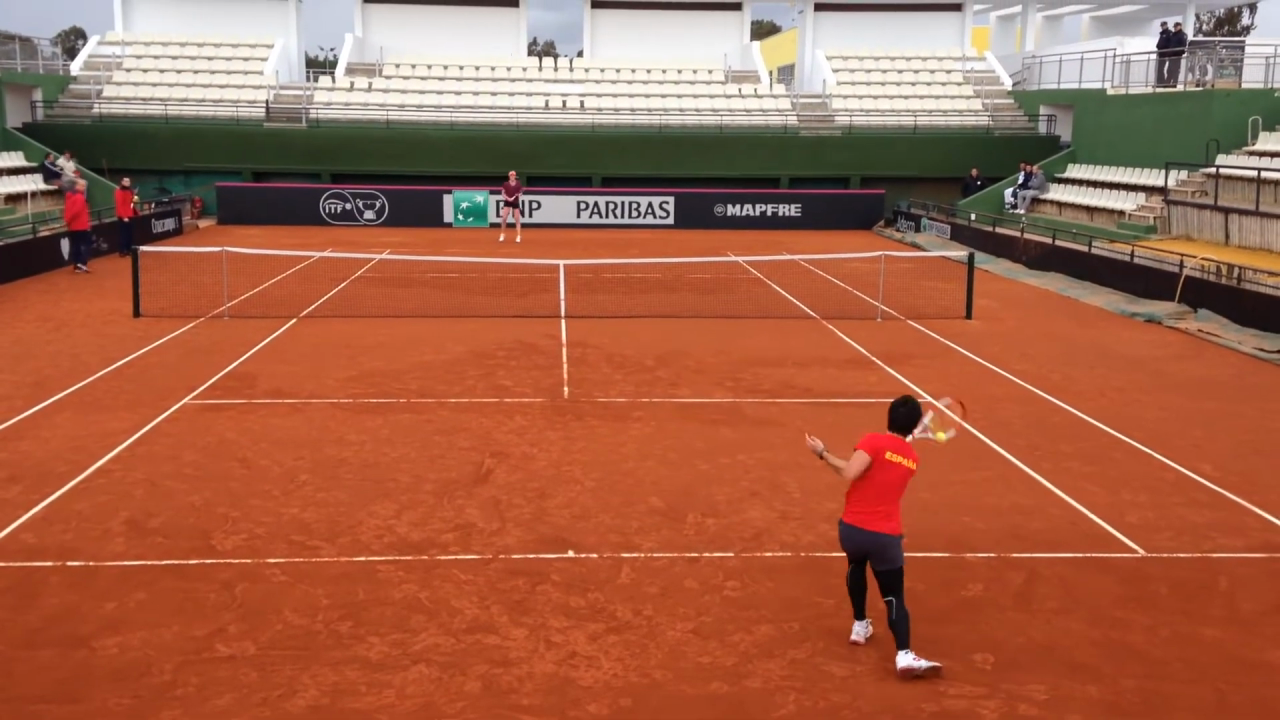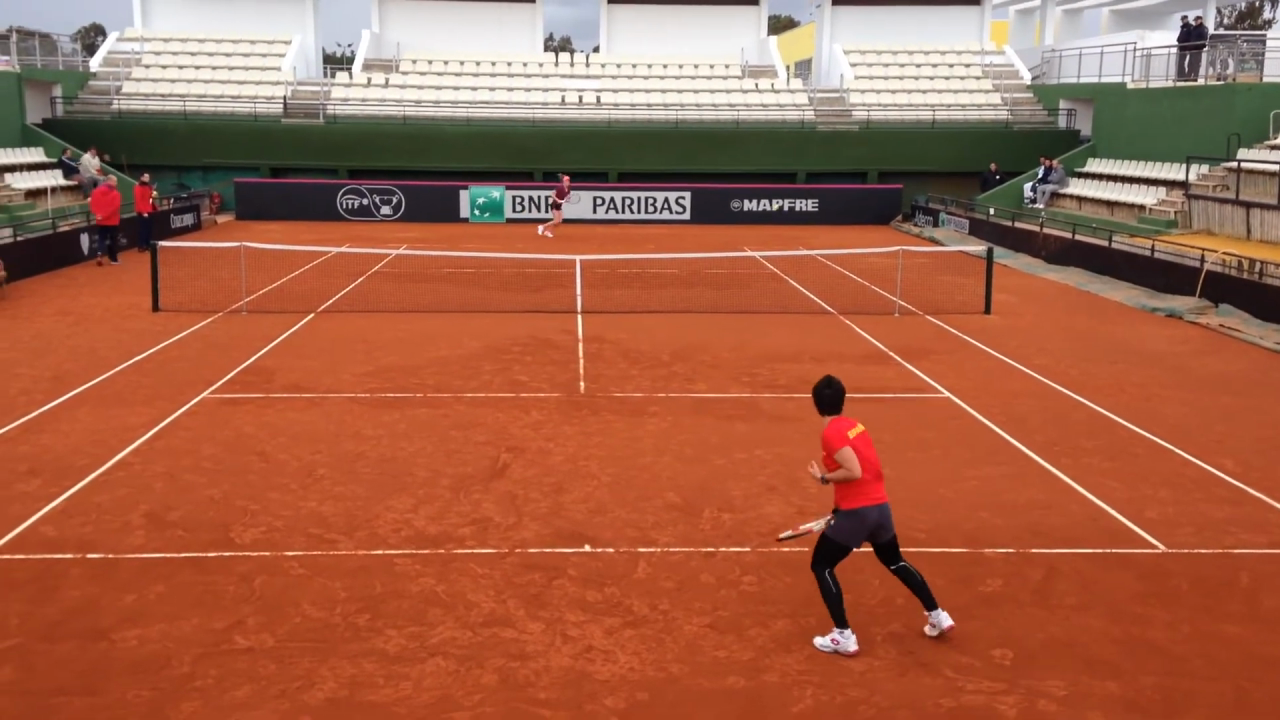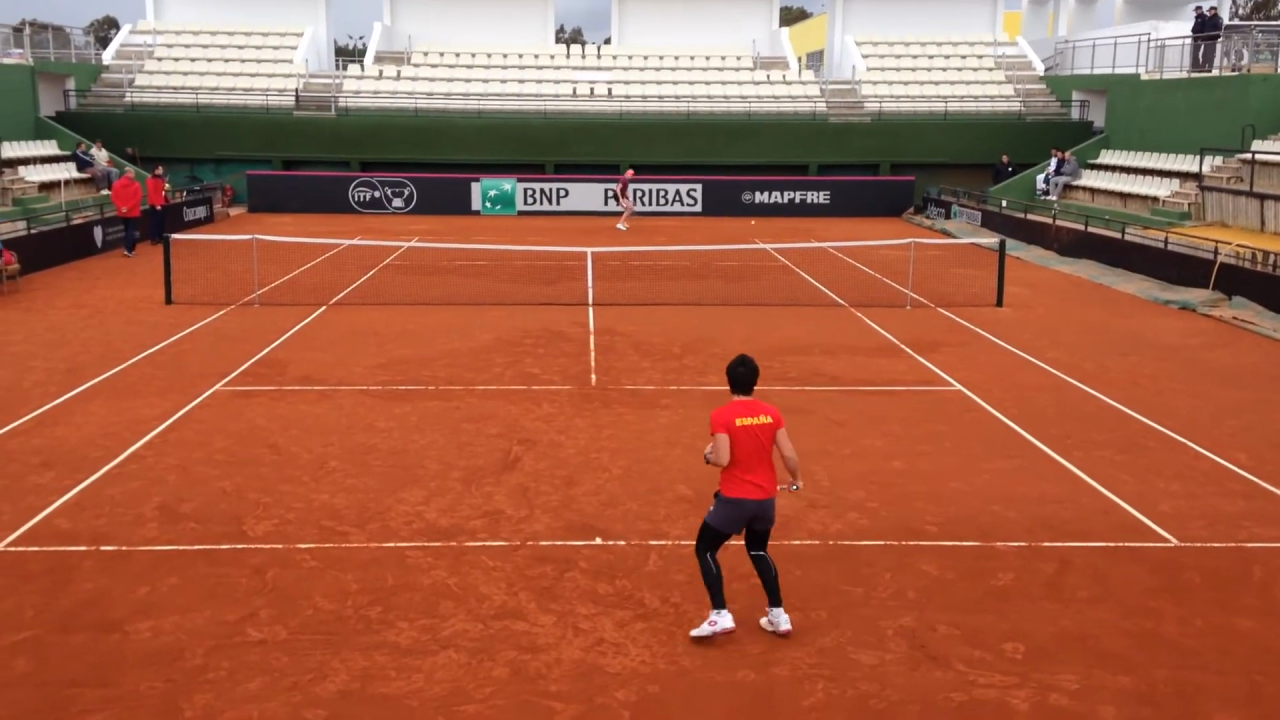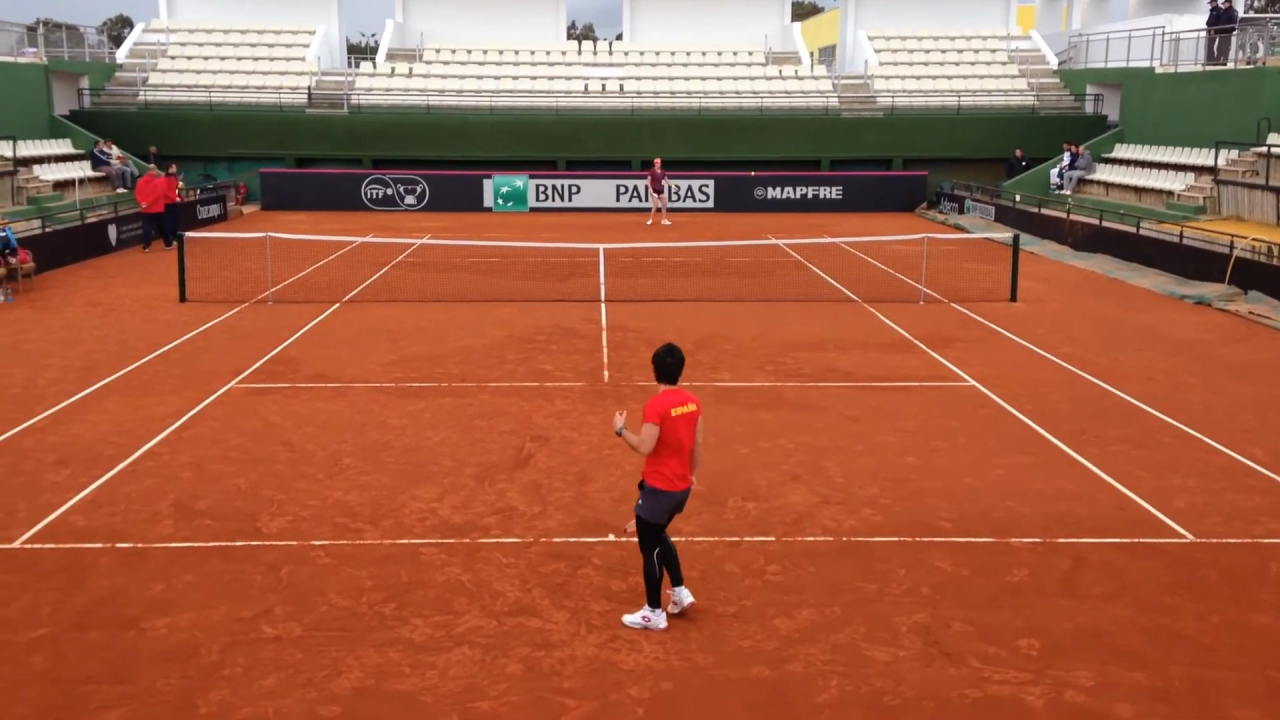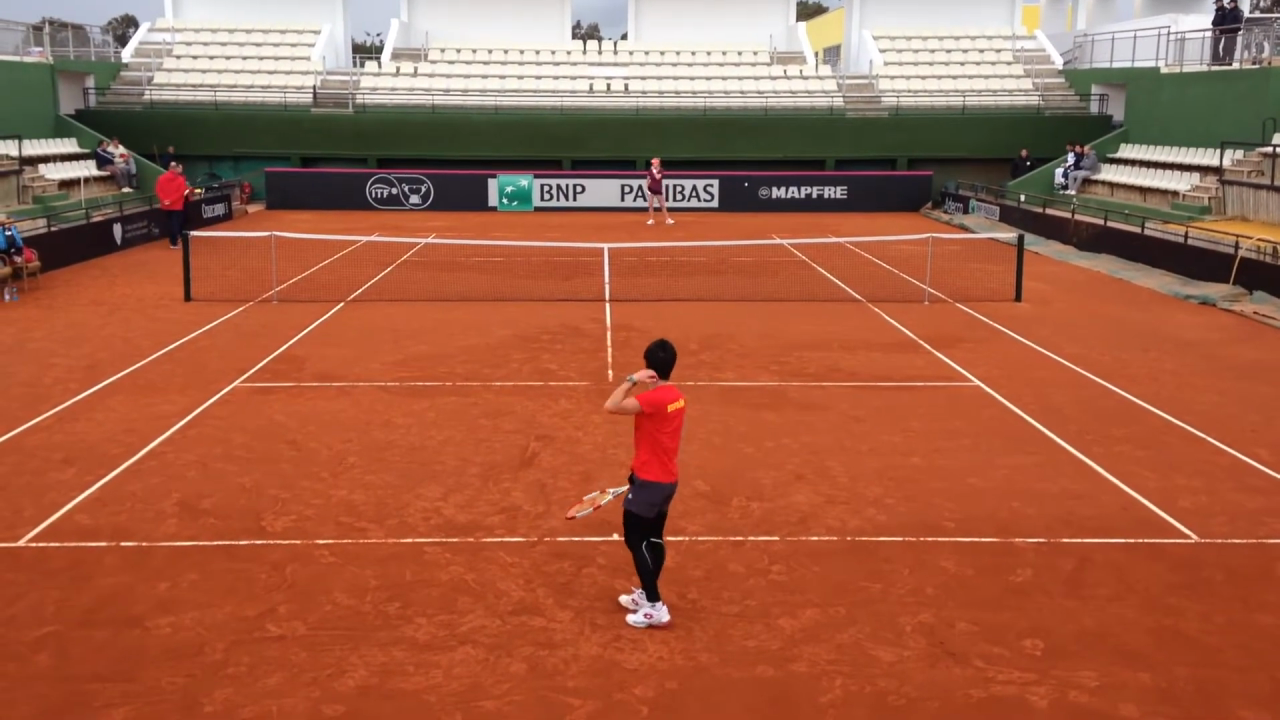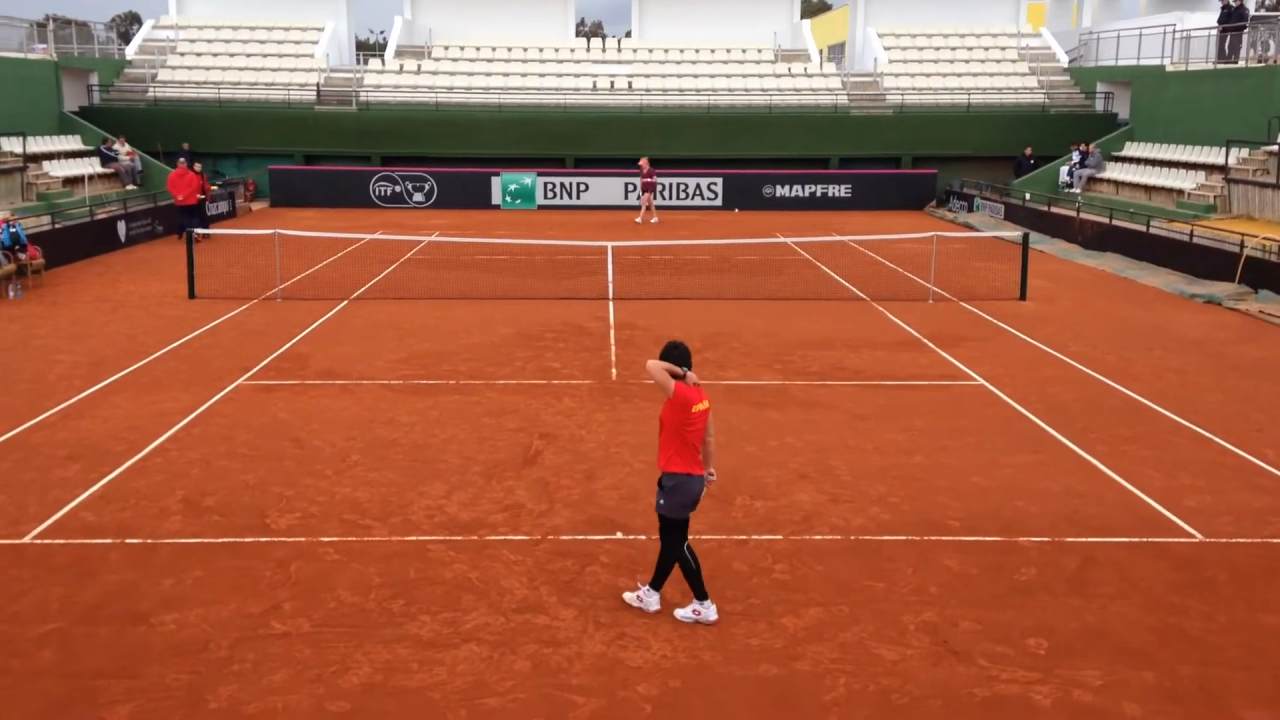
dt=0.5s
person 1, frame 1
left shoulder: (874, 441)
right shoulder: (912, 459)
left elbow: (851, 474)
left wrist: (823, 452)
left hip: (852, 528)
right hip: (887, 537)
left knee: (856, 566)
right knee: (894, 598)
left ankle: (860, 626)
right ankle: (905, 655)
person 1, frame 2
left shoulder: (831, 432)
right shoulder: (854, 425)
left elbow: (855, 472)
left wrist: (823, 477)
left hip: (853, 513)
right hip: (880, 507)
left knee: (821, 567)
right knee: (895, 562)
left ankle: (843, 636)
right ankle: (938, 616)
person 1, frame 3
left shoulder: (722, 416)
right shoulder: (772, 413)
left elbow: (723, 460)
right elbow: (789, 456)
left wrist: (707, 455)
right wrist: (796, 479)
left hip: (734, 499)
right hip: (766, 499)
left knee: (704, 550)
right knee: (758, 552)
left ankle: (720, 615)
right ankle: (778, 616)
person 1, frame 4
left shoulder: (656, 405)
right shoulder: (693, 402)
left elbow: (645, 447)
right elbow: (697, 445)
left wrist: (620, 429)
left hip: (658, 488)
right hip: (682, 486)
left knee: (650, 548)
right knee: (660, 538)
left ankle: (654, 613)
right ankle: (681, 593)
person 1, frame 5
left shoulder: (652, 398)
right shoulder: (676, 396)
left elbow: (611, 406)
left wrist: (632, 379)
left hip: (649, 481)
right hip: (668, 479)
left knee: (636, 541)
right knee: (654, 539)
left ankle: (655, 608)
right ankle: (646, 596)
person 1, frame 6
left shoulder: (680, 395)
right shoulder: (701, 396)
left elbow: (651, 366)
right elbow: (709, 437)
left wrist: (681, 373)
right wrist: (709, 467)
left hip: (678, 480)
right hip: (693, 477)
left knee: (676, 543)
right knee: (671, 538)
left ankle: (704, 605)
right ankle: (651, 594)
